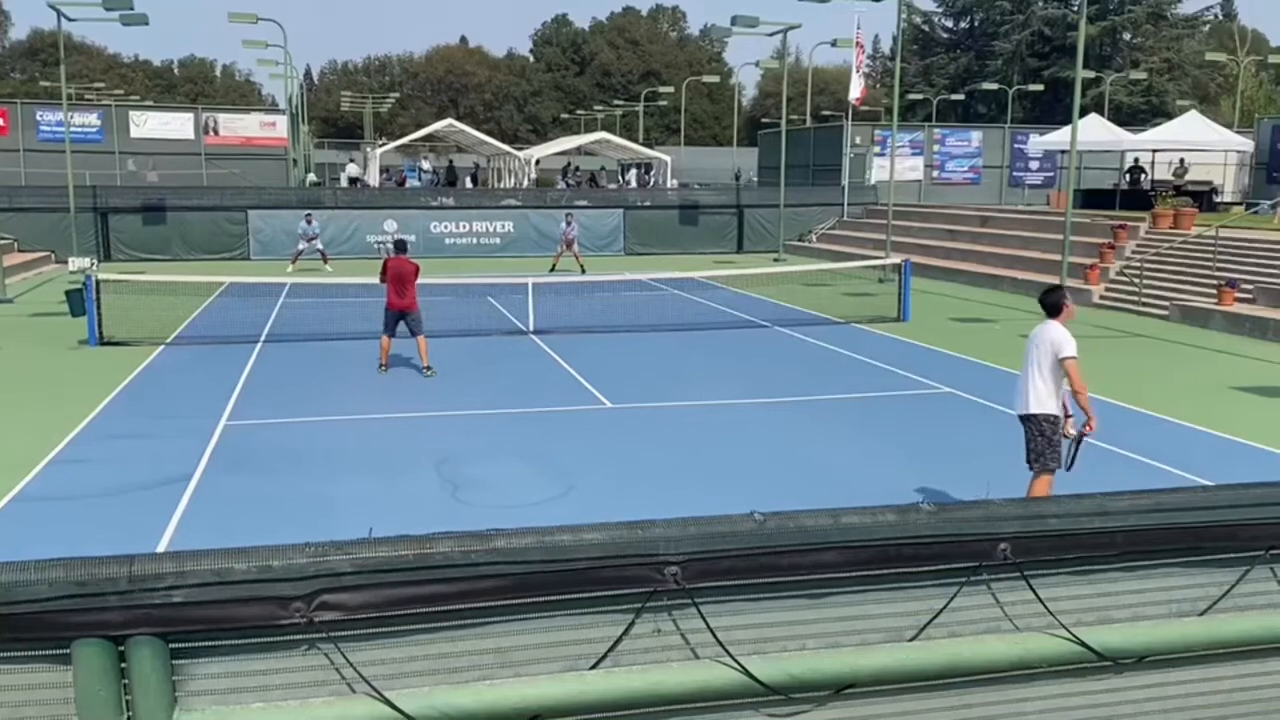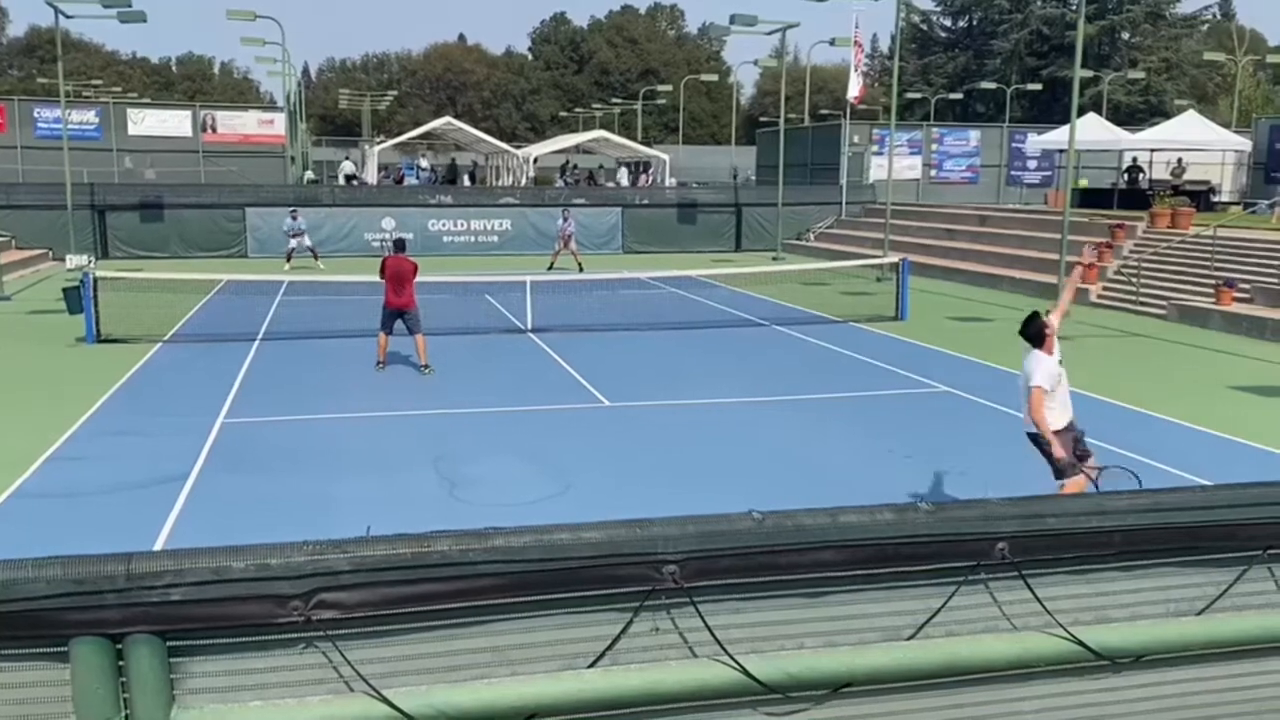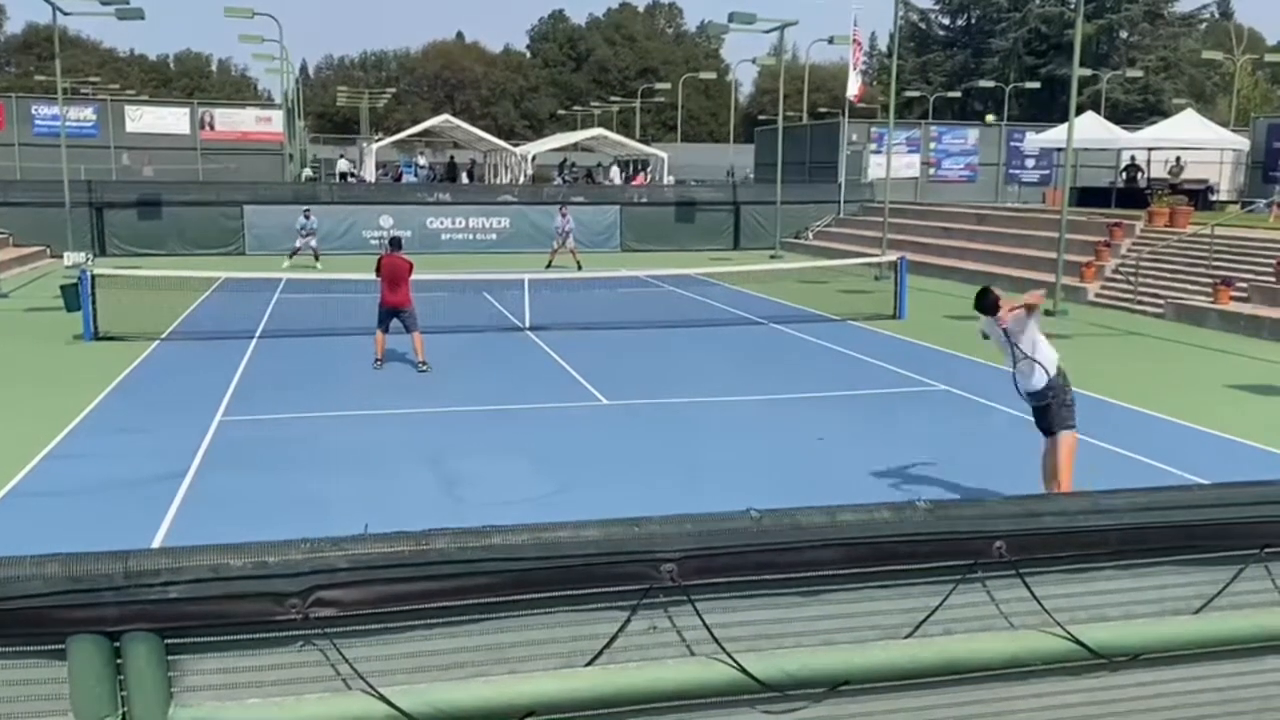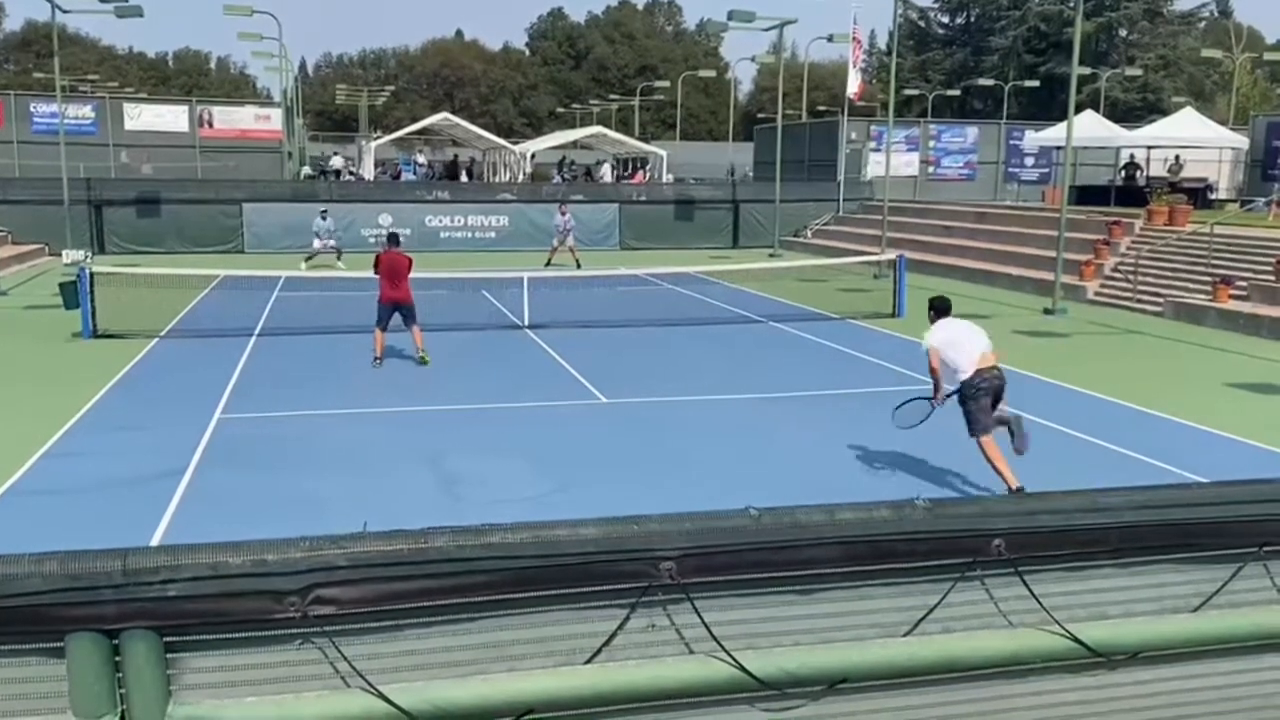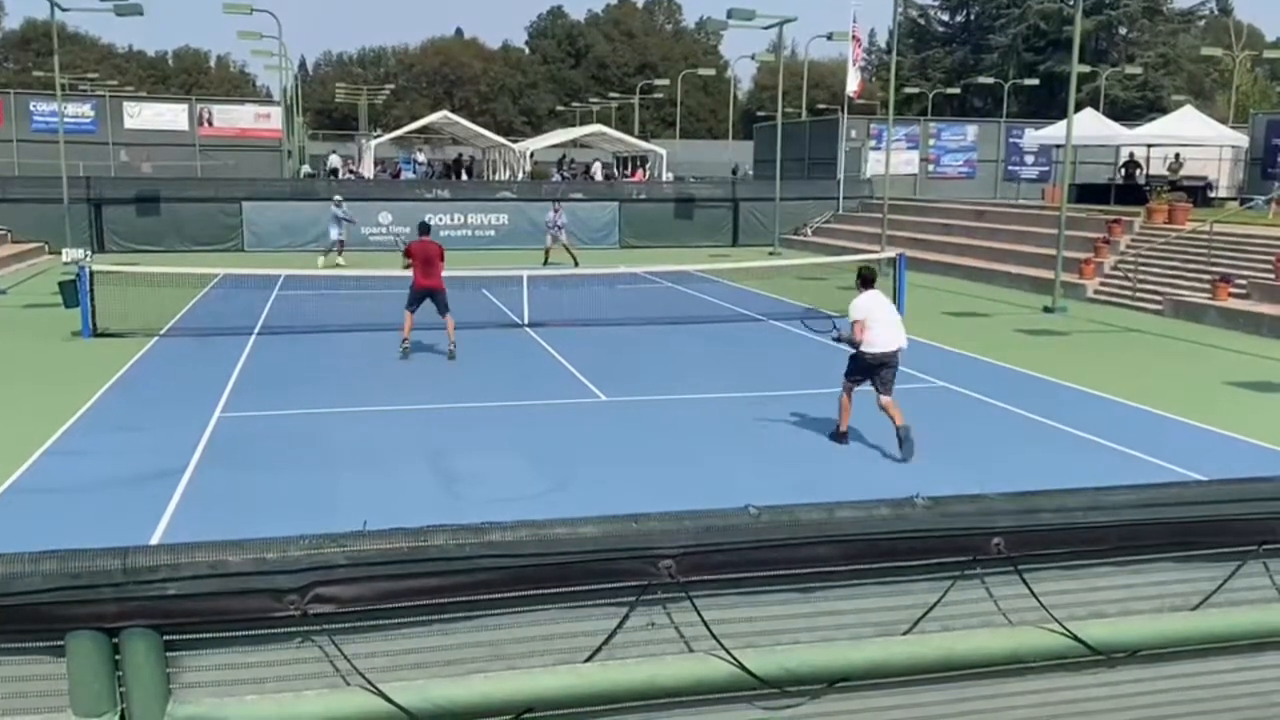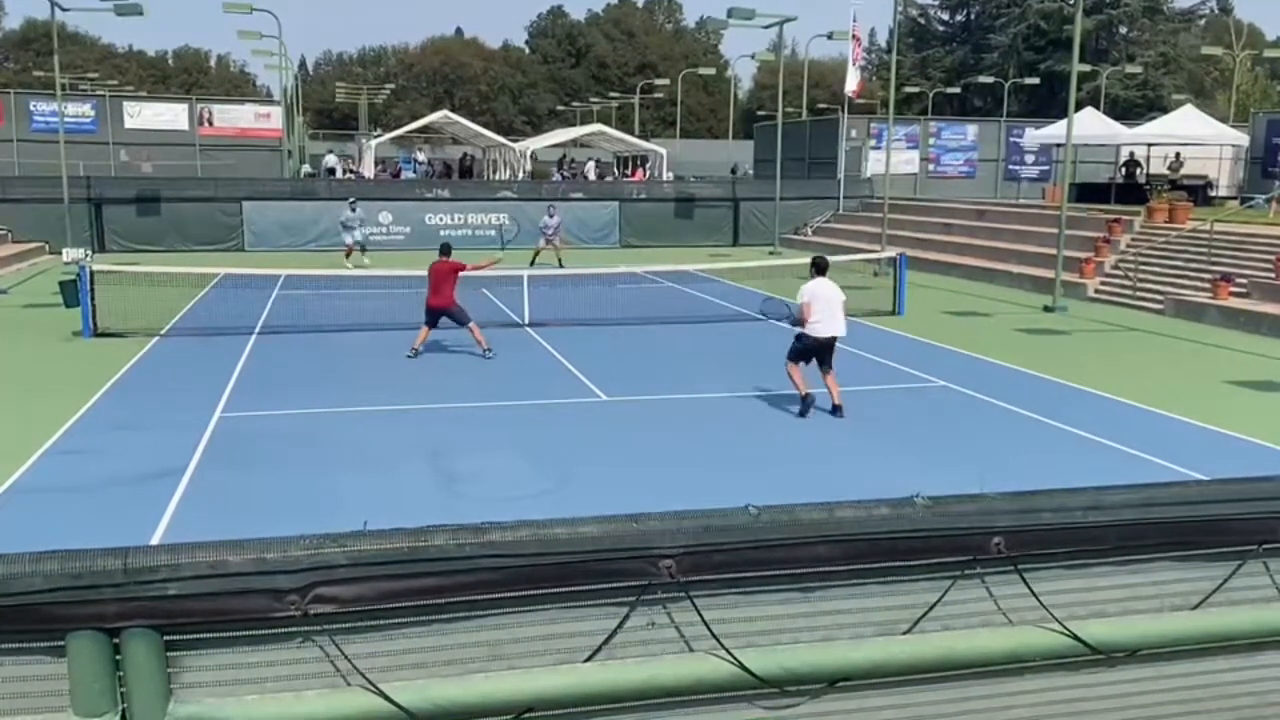
dt=0.5s
person 1, frame 1
left shoulder: (1041, 330)
right shoulder: (1063, 338)
right elbow: (1077, 387)
left wrist: (1068, 415)
right wrist: (1091, 416)
left hip: (1031, 407)
right hip: (1042, 411)
left knee: (1048, 467)
right knee: (1045, 471)
person 1, frame 2
left shoulder: (1047, 342)
right shoulder: (1040, 370)
left elbow: (1063, 302)
right elbow: (1036, 411)
left wrist: (1081, 265)
right wrist: (1053, 444)
left hip: (1064, 424)
right hip: (1049, 431)
left knee: (1087, 467)
right knee: (1077, 482)
person 1, frame 3
left shoulder: (988, 325)
right shoulder: (1018, 321)
right elbow: (1037, 297)
left hip: (1029, 389)
right hip: (1051, 383)
left knee: (1051, 444)
right knee: (1066, 441)
left ankle: (1052, 496)
person 1, frame 4
left shoulder: (933, 333)
right shoulder: (969, 325)
left elbow: (934, 365)
right elbow: (992, 356)
left wrist: (938, 389)
left hip: (974, 383)
right hip: (996, 375)
left knee: (985, 440)
right knee: (987, 421)
left ankle: (1015, 489)
right ankle: (1006, 419)
person 1, frame 5
left shoulder: (857, 303)
right shoulder: (885, 299)
left elbow: (857, 338)
left wrist: (843, 338)
left hip: (868, 354)
right hip: (891, 353)
left knee: (847, 387)
right knee: (885, 399)
left ankle: (841, 432)
right ankle: (901, 428)
person 1, frame 6
left shoulder: (807, 288)
right shoulder: (836, 288)
left elbow: (805, 317)
right elbow: (841, 317)
left wrist: (796, 321)
left hip: (811, 335)
right hip: (831, 336)
left knee: (791, 364)
right knee: (827, 371)
left ankle: (805, 395)
right ankle: (837, 405)
